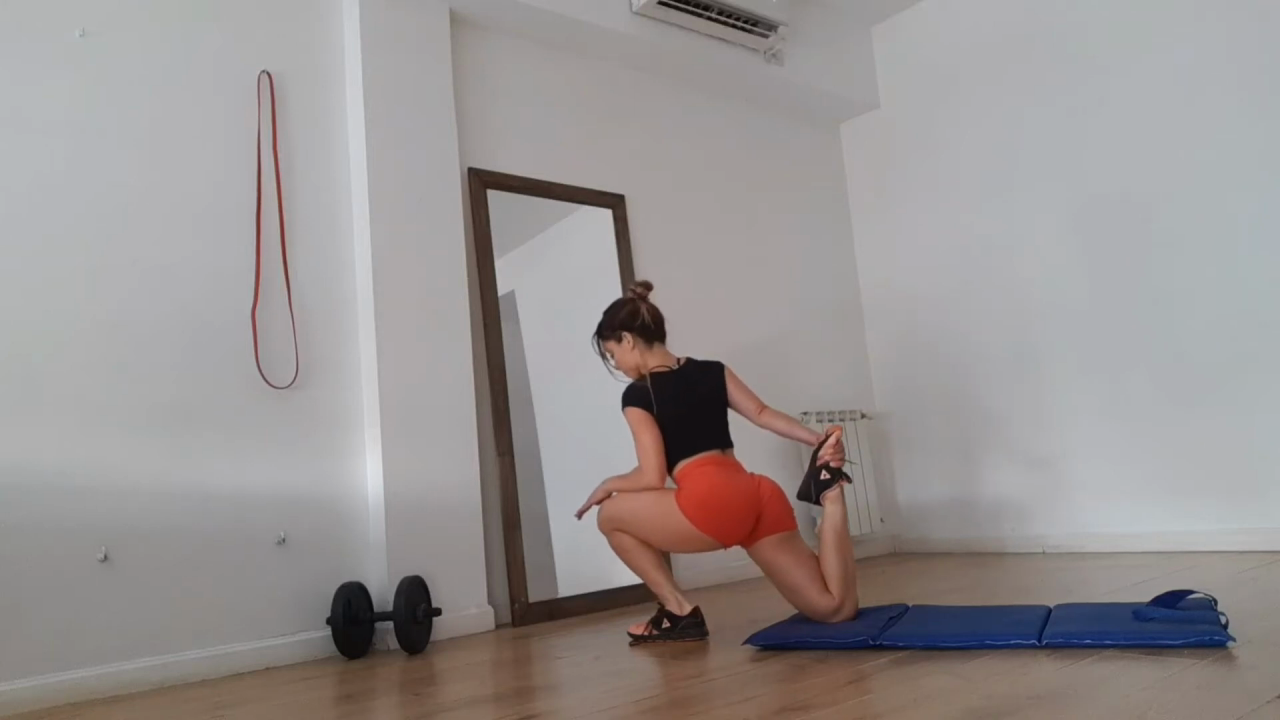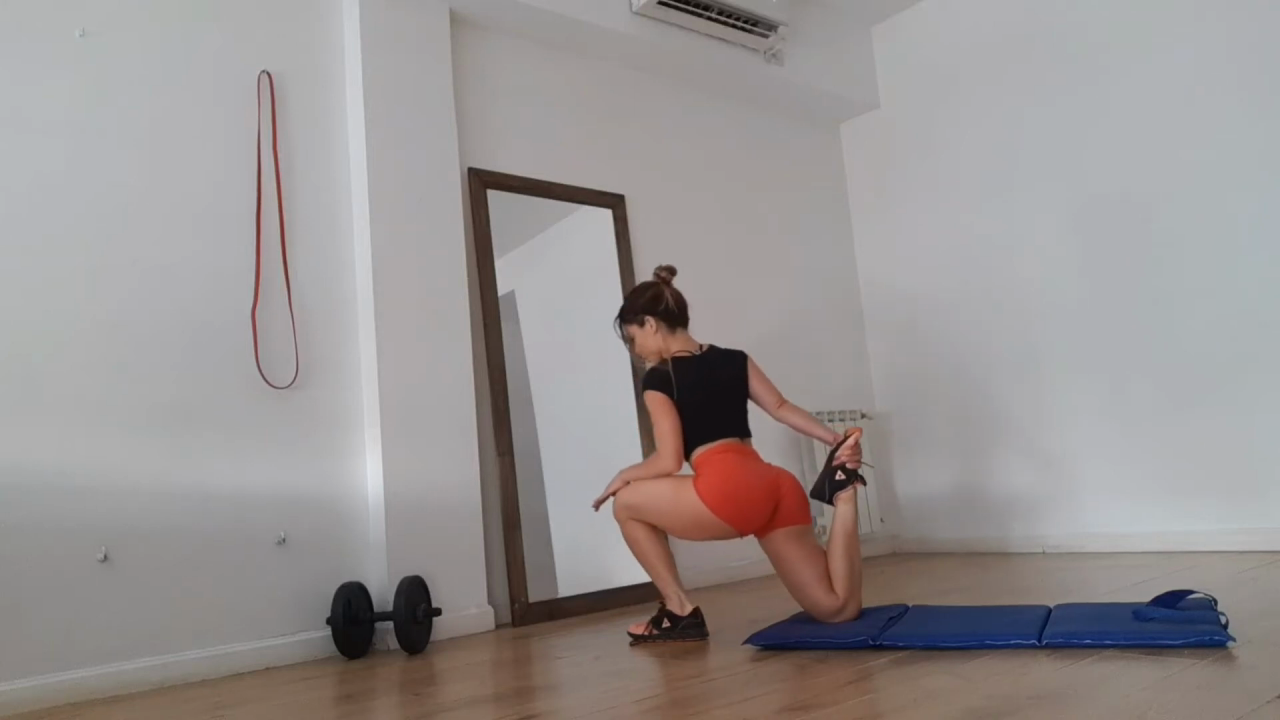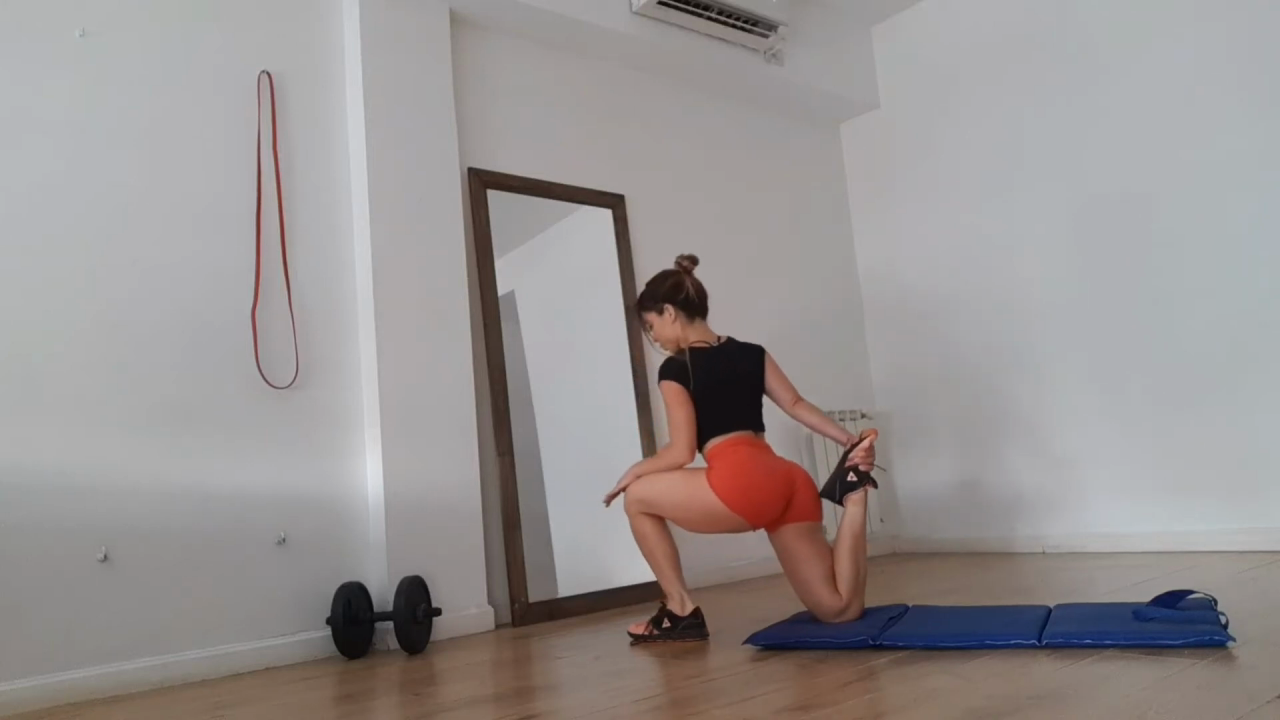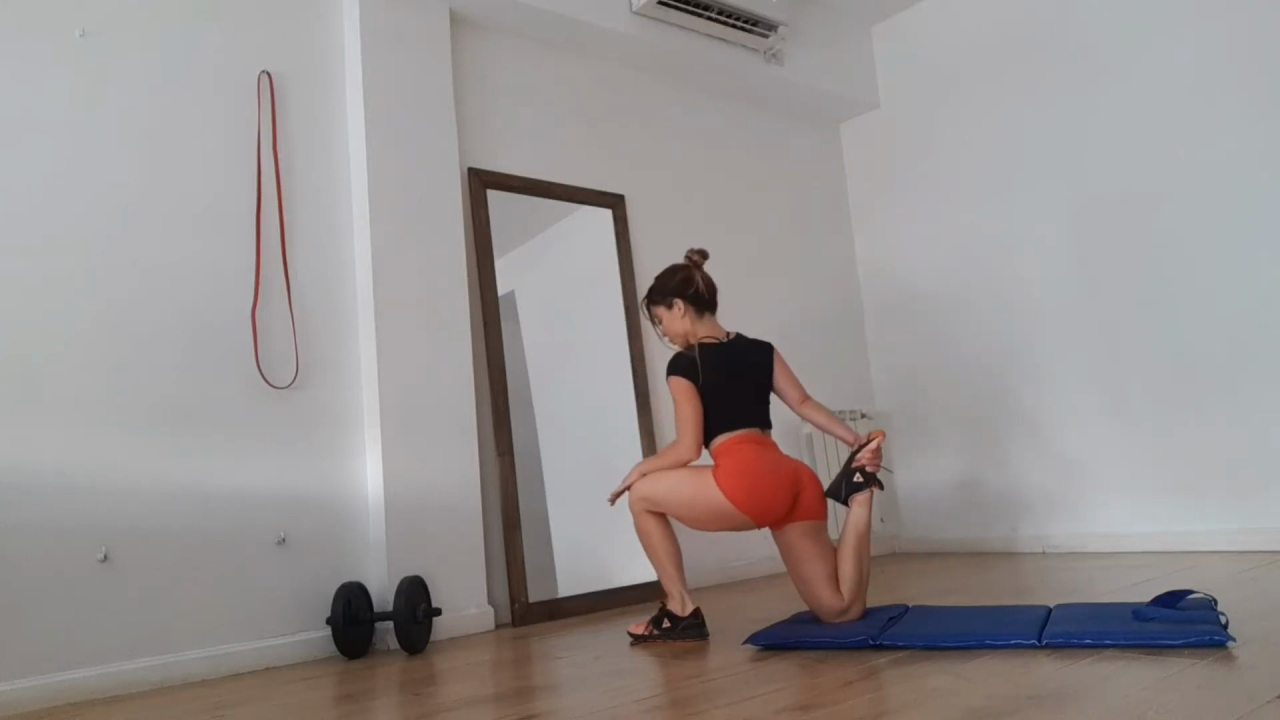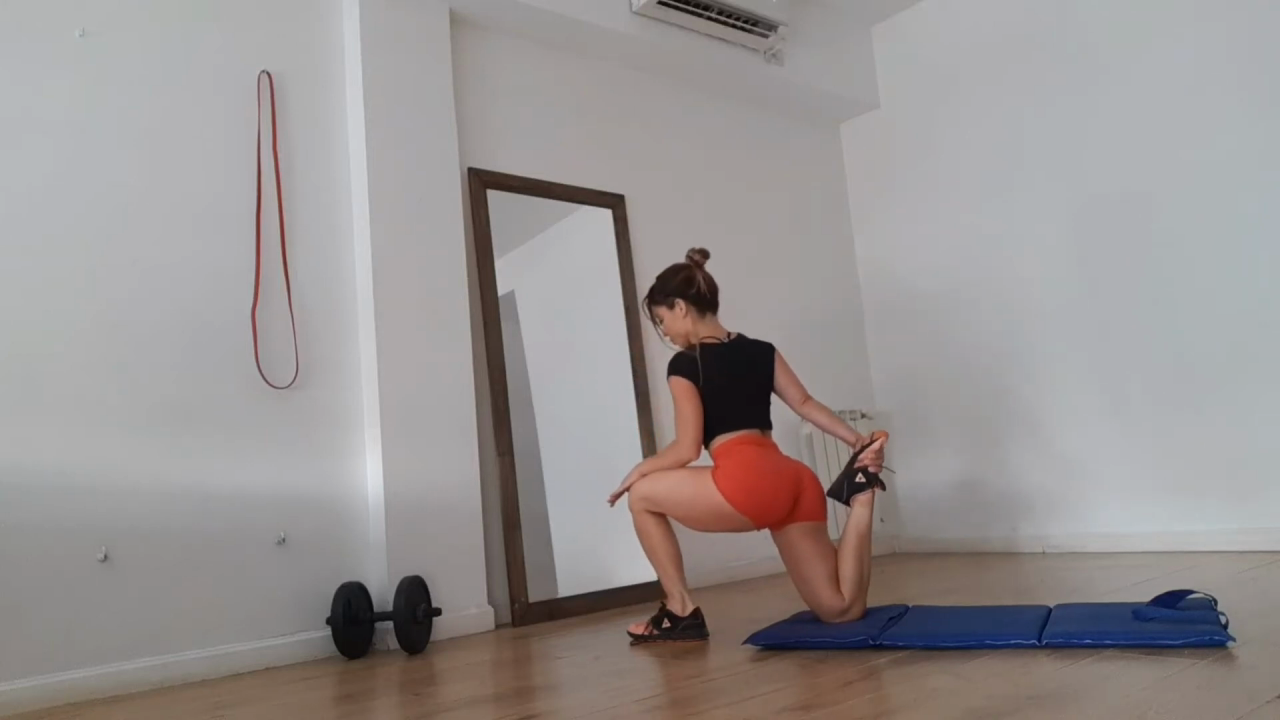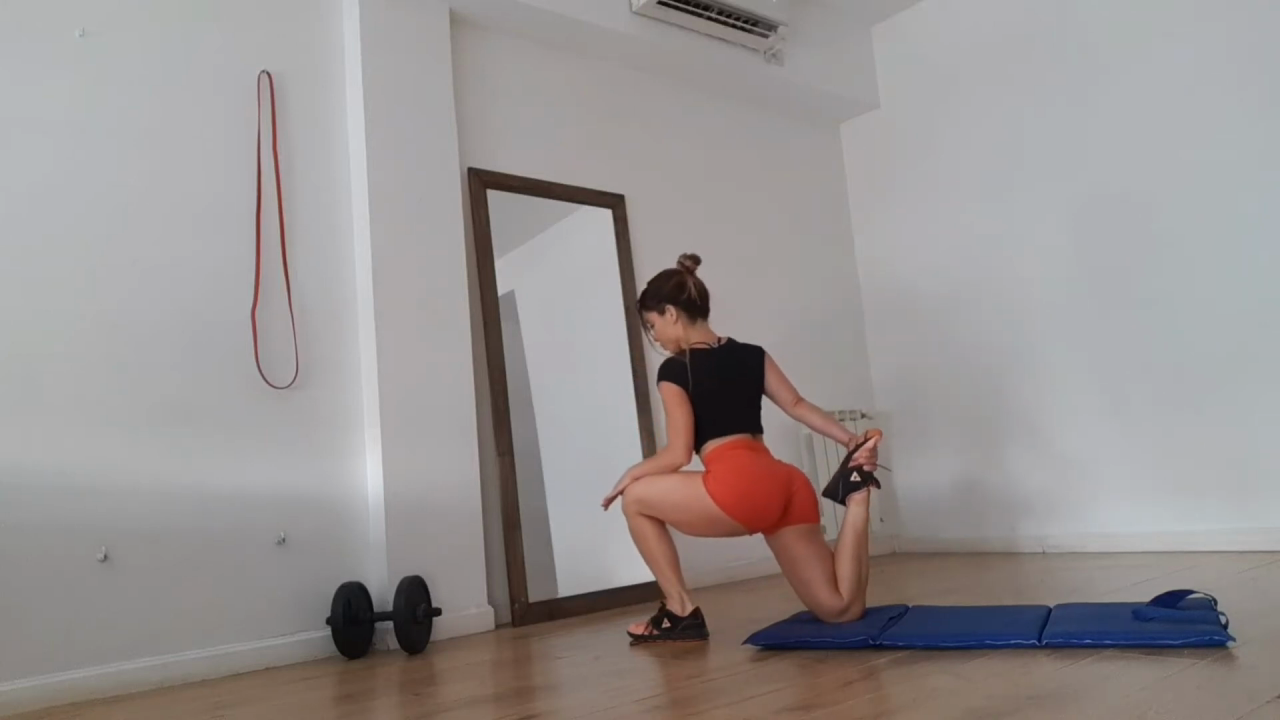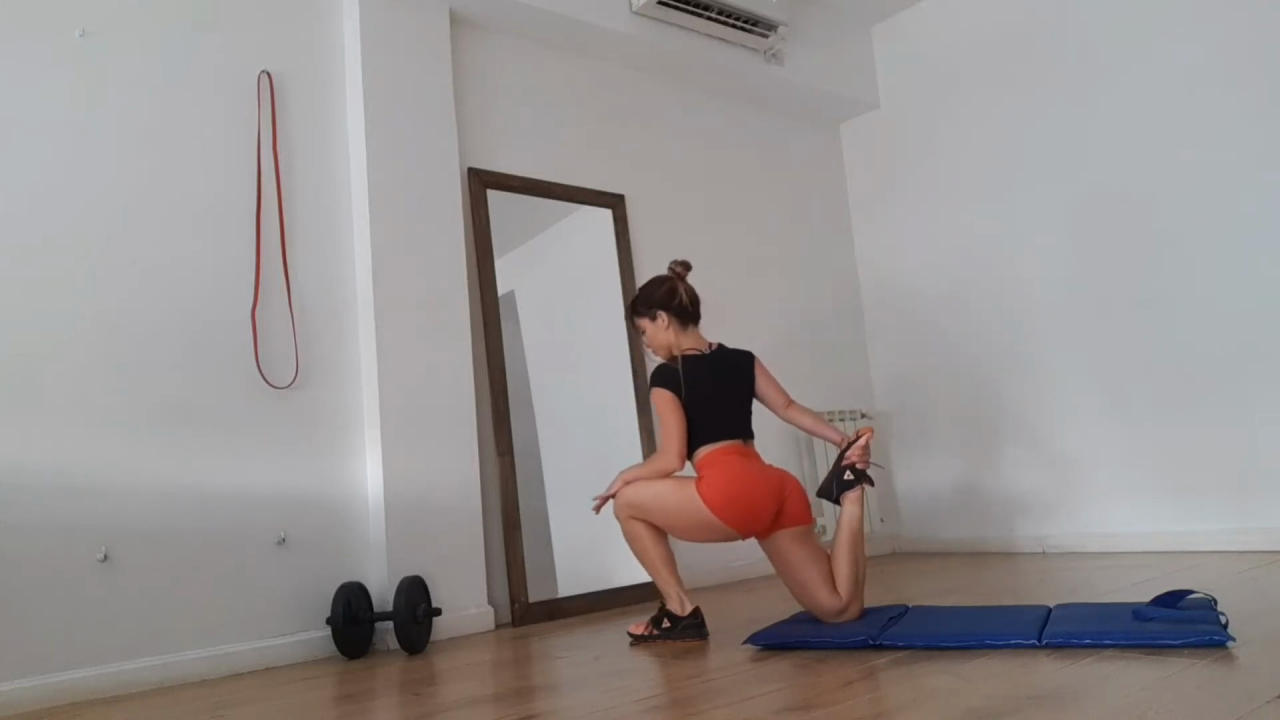
dt=0.4s
person 1, frame 1
left shoulder: (638, 395)
right shoulder: (712, 371)
left elbow: (652, 478)
right elbow: (762, 413)
left wrist: (607, 486)
right wrist: (819, 441)
left hip: (711, 502)
right hip: (761, 496)
left knee: (611, 515)
right knee: (836, 607)
left ankle: (679, 613)
person 1, frame 2
left shoulder: (659, 379)
right shoulder: (734, 359)
left elbow: (668, 463)
right elbow: (781, 408)
left wrist: (624, 475)
right wrist: (837, 440)
left hip: (729, 490)
right hip: (778, 488)
left knee: (626, 503)
right knee: (838, 607)
left ankle: (681, 613)
person 1, frame 3
left shoulder: (675, 370)
right shoulder: (752, 353)
left elbow: (681, 453)
right elbow: (796, 404)
left wrist: (635, 469)
right wrist: (851, 441)
left hip: (742, 482)
right hip: (790, 482)
left knee: (637, 497)
right knee: (840, 608)
left ankle: (681, 612)
person 1, frame 4
left shoulder: (683, 365)
right shoulder: (760, 349)
left elbow: (688, 449)
right elbow: (804, 403)
left wrist: (640, 468)
right wrist: (857, 442)
left hip: (749, 481)
right hip: (796, 481)
left knee: (641, 495)
right knee: (842, 608)
left ankle: (681, 612)
person 1, frame 5
left shoulder: (684, 365)
right shoulder: (761, 350)
left elbow: (687, 449)
right elbow: (805, 404)
left wrist: (639, 469)
right wrist: (859, 442)
left hip: (749, 482)
right hip: (796, 482)
left knee: (642, 496)
right knee: (841, 608)
left ankle: (681, 613)
person 1, frame 6
left shoulder: (674, 370)
right shoulder: (751, 354)
left elbow: (678, 454)
right elbow: (797, 405)
left wrist: (632, 473)
right wrist: (852, 441)
left hip: (740, 487)
right hip: (788, 485)
left knee: (635, 498)
right knee: (841, 608)
left ankle: (681, 612)
person 1, frame 7
left shoulder: (666, 377)
right shoulder: (742, 360)
left elbow: (671, 460)
right elbow: (789, 408)
left wrist: (624, 477)
right wrist: (844, 441)
left hip: (732, 493)
right hip: (778, 490)
left knee: (627, 501)
right knee: (839, 607)
left ankle: (680, 612)
